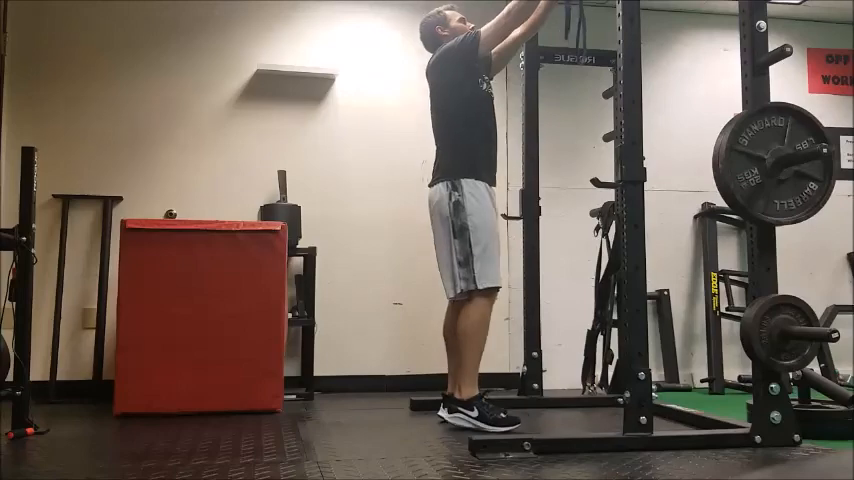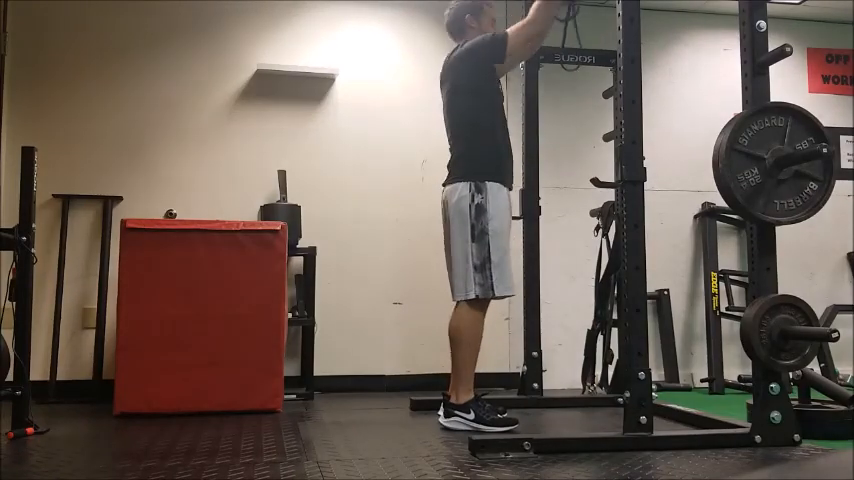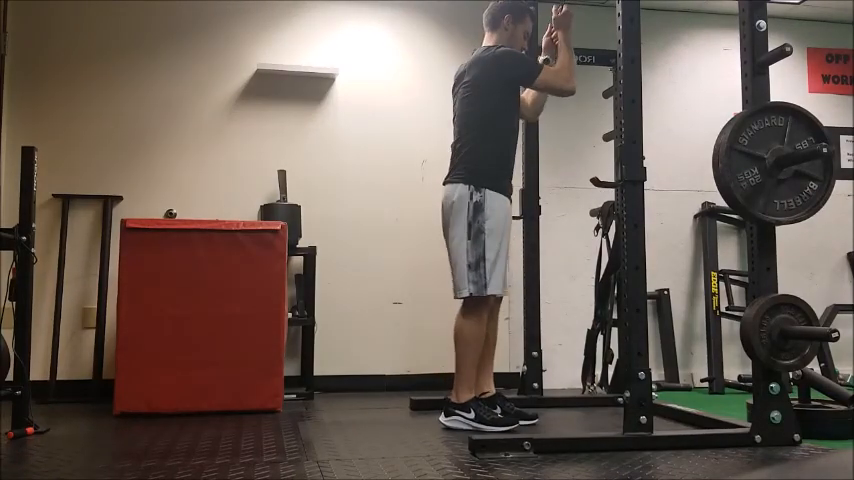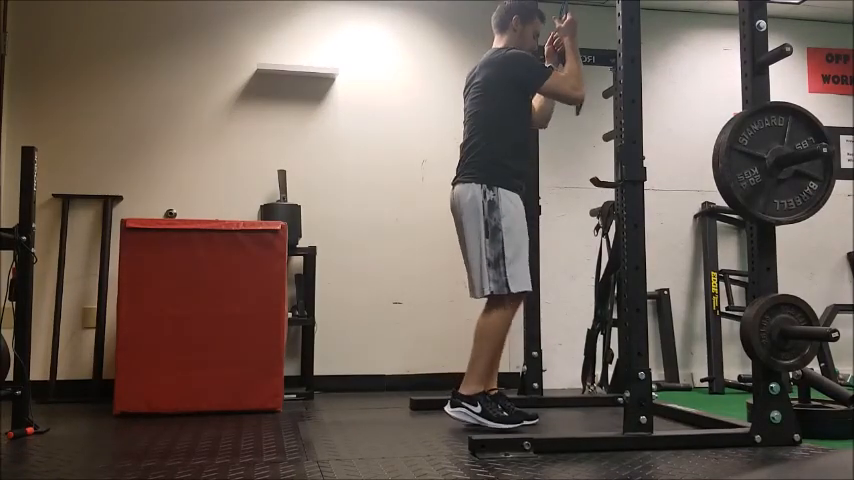
dt=0.5s
person 1, frame 1
left shoulder: (470, 69)
right shoulder: (447, 60)
left hip: (468, 186)
right hip: (461, 185)
left knee: (466, 293)
right knee: (481, 289)
left ankle: (457, 395)
right ankle: (467, 398)
person 1, frame 2
left shoulder: (471, 63)
right shoulder: (473, 53)
left elbow: (526, 45)
left hip: (471, 187)
right hip: (478, 187)
left knee: (472, 296)
right knee: (476, 296)
left ankle: (459, 396)
right ankle: (462, 404)
person 1, frame 3
left shoulder: (479, 67)
right shoulder: (501, 60)
left elbow: (529, 109)
right elbow: (566, 84)
left wrist: (546, 57)
left hip: (477, 190)
right hip: (478, 191)
left knee: (489, 296)
right knee: (479, 296)
left ankle: (485, 394)
right ankle: (461, 403)
person 1, frame 4
left shoulder: (489, 69)
right shoulder: (513, 61)
left elbow: (538, 117)
right elbow: (576, 92)
left wrist: (551, 64)
right wrist: (571, 43)
left hip: (480, 189)
right hip: (488, 191)
left knee: (503, 296)
right knee: (506, 294)
left ankle: (485, 393)
right ankle: (469, 394)
